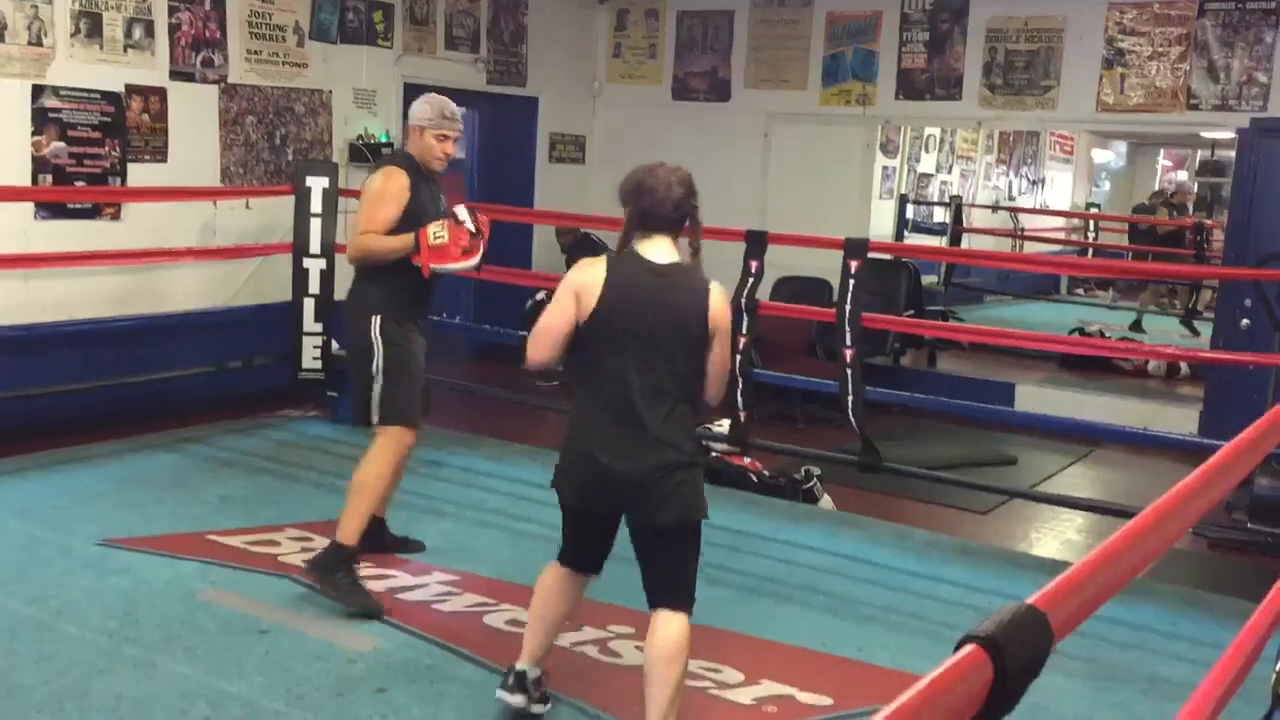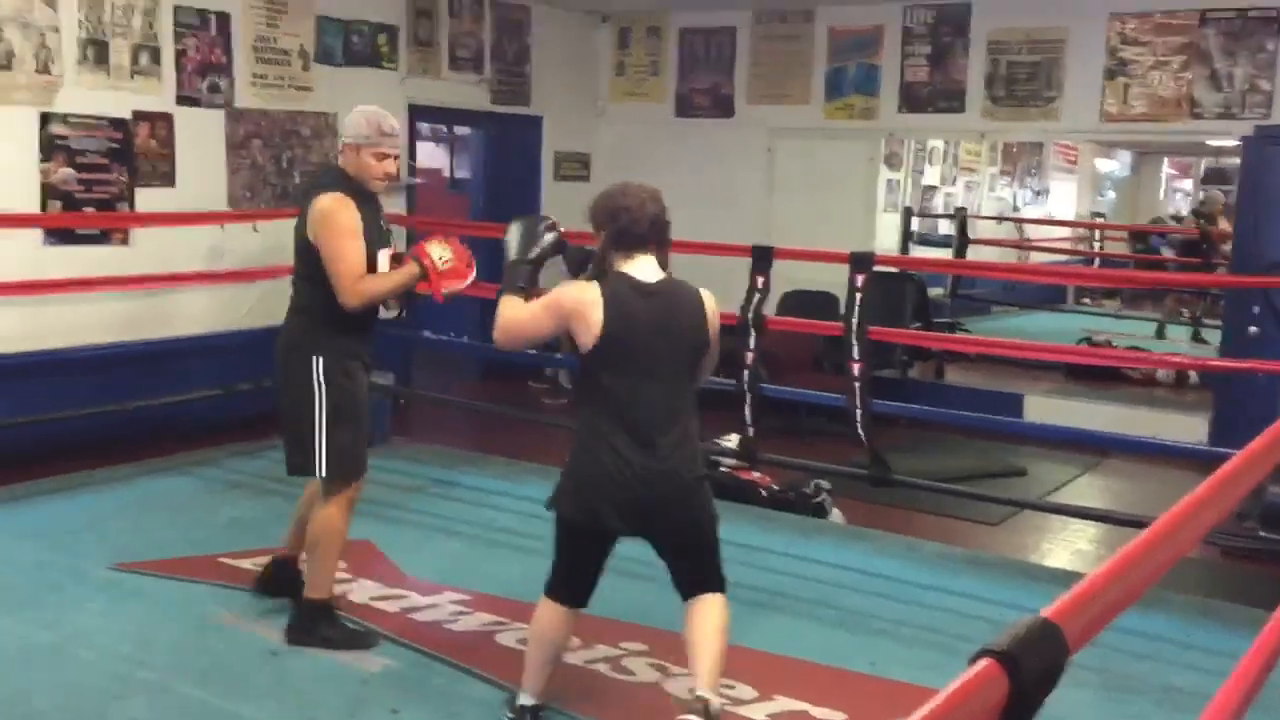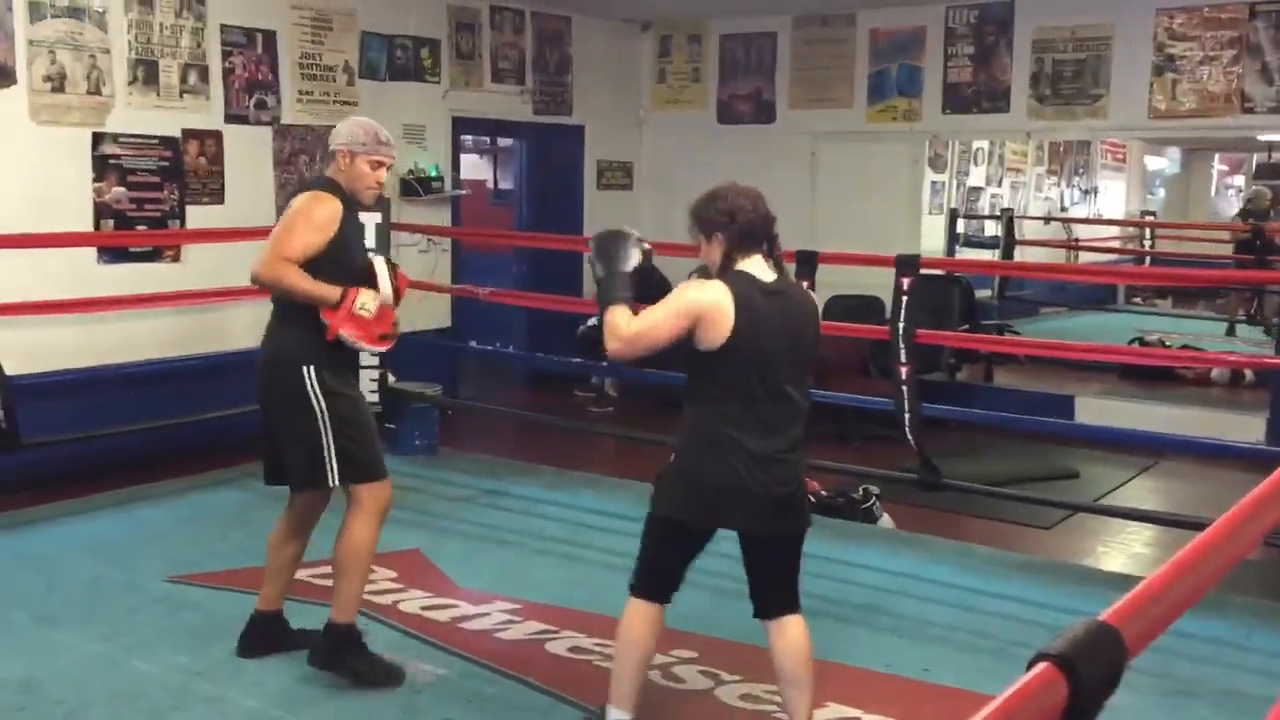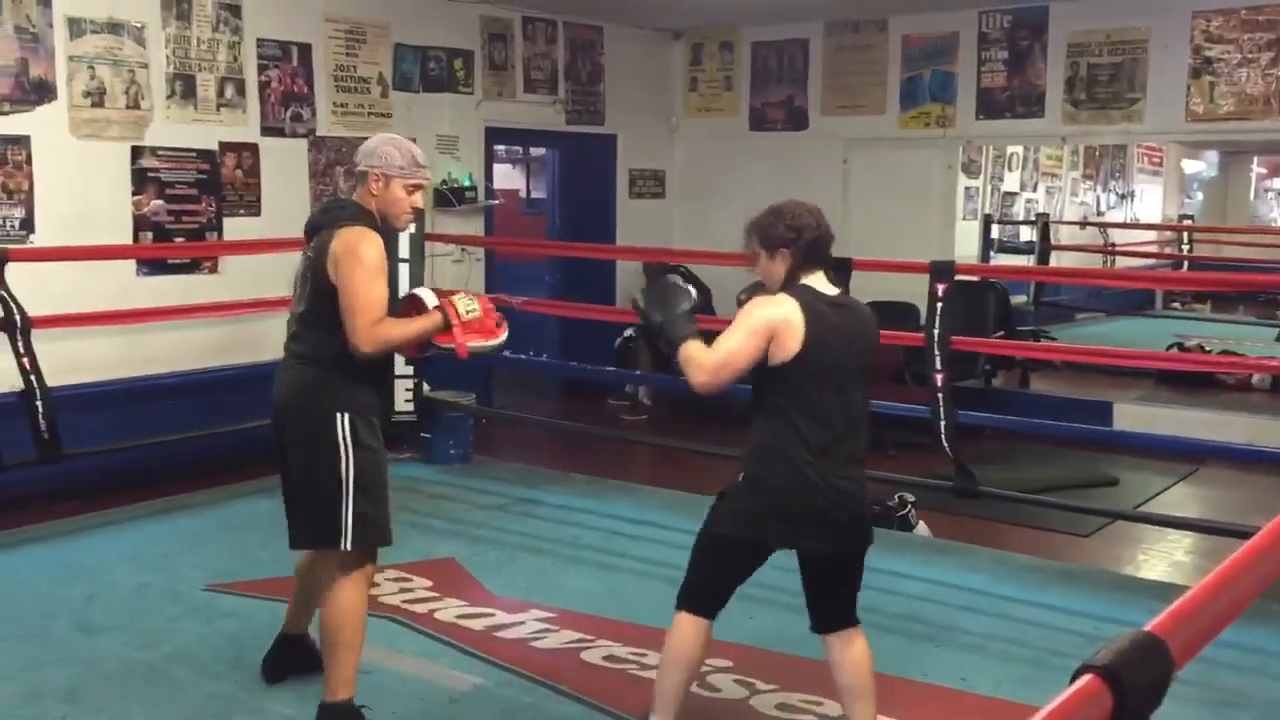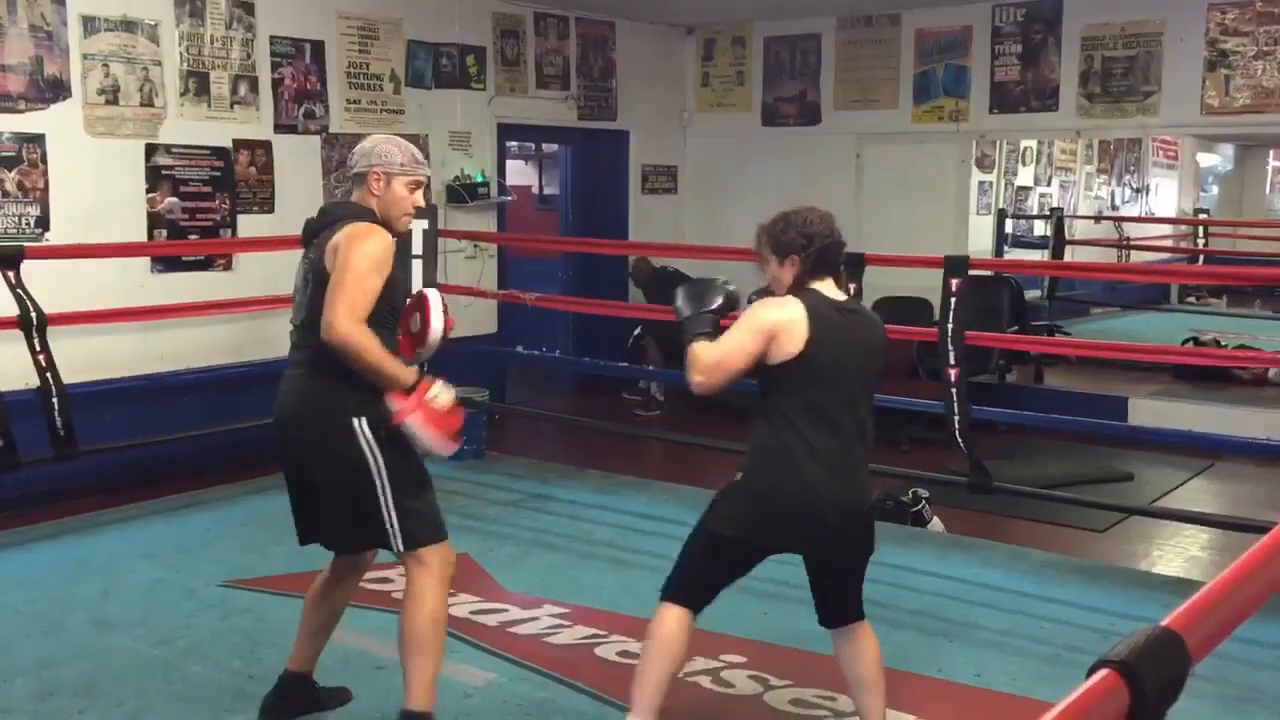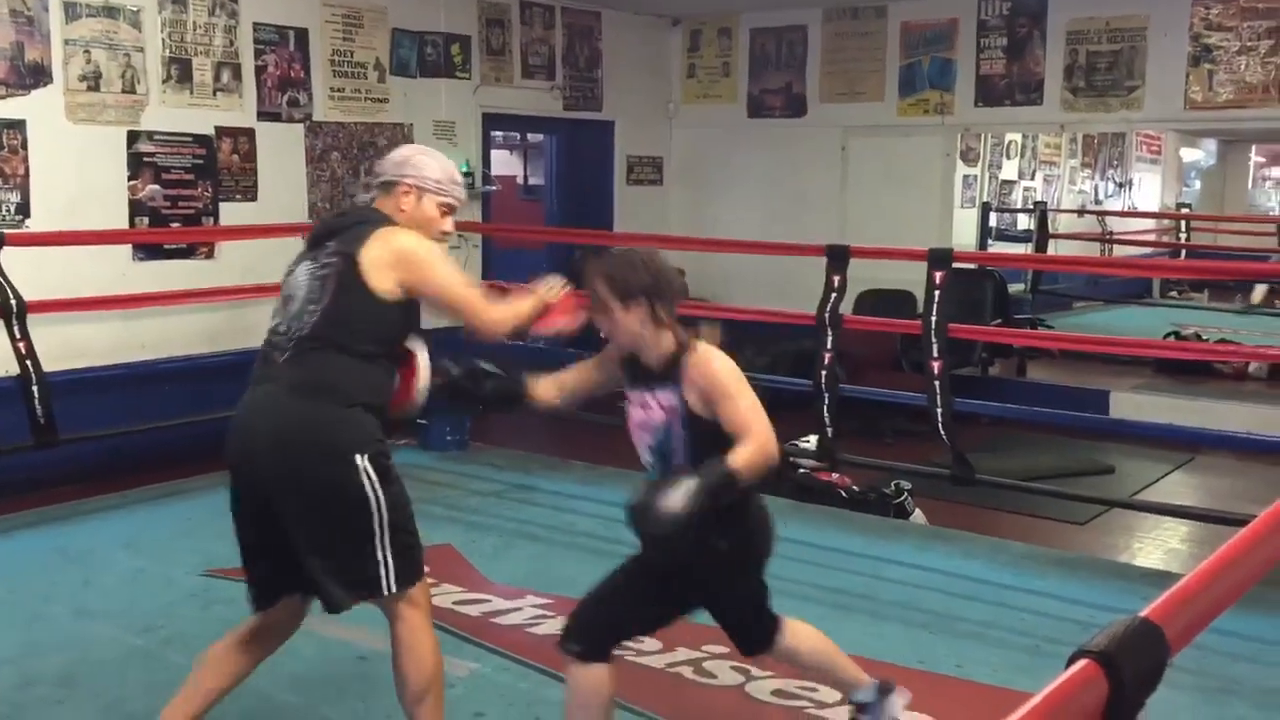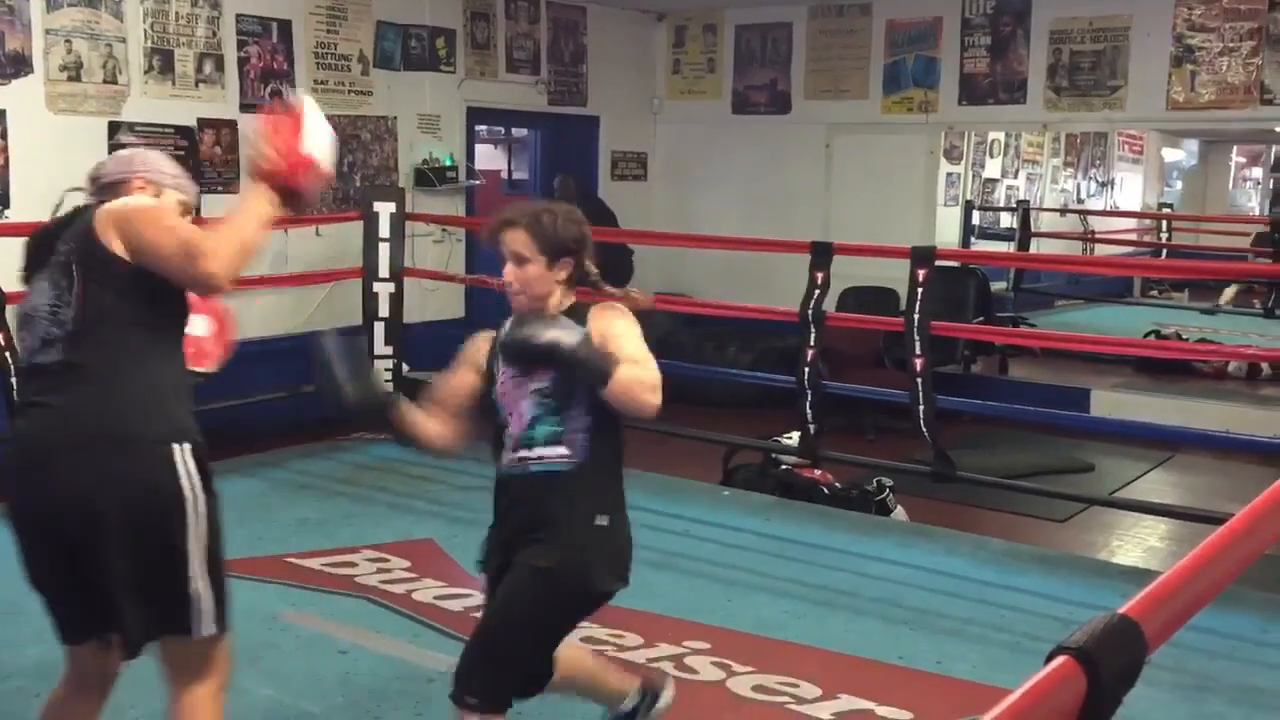
dt=0.5s
person 1, frame 1
left shoulder: (429, 184)
right shoulder: (393, 178)
right elbow: (358, 247)
right wrist: (418, 241)
left hip: (404, 319)
right hip: (379, 320)
left knee: (397, 430)
right knee: (396, 435)
left ankle: (372, 528)
right ankle: (335, 558)
person 1, frame 2
left shoulder: (360, 199)
right shoulder: (334, 205)
right elbow: (353, 293)
left wrist: (405, 266)
right wrist: (418, 267)
left hip: (338, 353)
right hip: (322, 355)
left knee: (338, 474)
right knee: (342, 484)
left ankle: (286, 568)
right ankle: (313, 614)
person 1, frame 3
left shoulder: (344, 212)
right shoulder: (320, 204)
right elbow: (268, 268)
left wrist: (373, 293)
right wrist: (341, 297)
left hip: (310, 369)
right hip: (309, 369)
left knee: (309, 498)
right knee: (371, 493)
left ankle: (265, 624)
right ankle: (339, 637)
person 1, frame 4
left shoulder: (336, 231)
right shoulder: (361, 240)
right elbow: (368, 338)
left wrist: (416, 325)
right wrist: (440, 317)
left hip: (310, 400)
right hip: (333, 408)
left knee: (330, 540)
right knee: (352, 558)
left ankle: (291, 643)
person 1, frame 5
left shoulder: (336, 233)
right shoulder: (369, 237)
right elbow: (340, 330)
left wrist: (404, 341)
right wrist: (410, 381)
left hip: (311, 411)
right hip: (344, 415)
left knee: (353, 556)
right knee: (431, 558)
person 1, frame 6
left shoulder: (328, 243)
right shoulder: (404, 248)
right elbow: (492, 321)
left wrist: (384, 370)
right wrist: (544, 297)
left hip: (260, 432)
right hip: (328, 444)
left knee: (273, 619)
right knee: (410, 602)
person 1, frame 7
left shoulder: (56, 250)
right shoulder: (126, 215)
right elbow: (212, 270)
right wrist: (272, 187)
right hip: (139, 458)
left knee: (92, 663)
right knee: (198, 663)
person 2, frame 1
left shoulder: (590, 275)
right shoulder: (708, 297)
left elbow: (538, 355)
right elbow: (712, 393)
left hip: (591, 460)
right hip: (666, 469)
left knee: (573, 563)
right knee: (671, 604)
left ankle: (523, 675)
person 2, frame 2
left shoulder: (580, 299)
right shoulder: (702, 306)
left elbow: (505, 333)
left wrist: (520, 264)
left hip: (599, 477)
right hip: (677, 479)
left knee: (564, 593)
right knee: (704, 590)
person 2, frame 3
left shoulder: (704, 297)
right shoulder: (805, 304)
left elbow: (620, 343)
left wrist: (613, 279)
left hip: (704, 474)
right hip: (779, 480)
left knee: (648, 591)
right knee: (781, 608)
person 2, frame 4
left shoulder: (773, 312)
right shoulder: (863, 319)
left elbow: (705, 375)
left wrist: (673, 320)
left hip: (768, 489)
right hip: (842, 496)
left knee: (696, 606)
right knee: (840, 623)
person 2, frame 5
left shoulder: (776, 313)
right shoulder: (871, 326)
left elbow: (703, 376)
left wrist: (698, 321)
left hip: (770, 490)
right hip: (846, 499)
left knee: (680, 598)
right knee: (847, 618)
person 2, frame 6
left shoulder: (702, 363)
right shoulder: (620, 360)
left elbow: (763, 448)
right elbow: (552, 390)
left wrist: (698, 490)
right wrist: (503, 386)
left hip: (716, 536)
right hip: (713, 531)
left knee: (584, 640)
right knee: (758, 632)
person 2, frame 7
left shoulder: (605, 319)
right shoulder: (491, 345)
left elbow: (646, 398)
right elbow: (441, 432)
left wrist: (579, 353)
right wrist: (377, 401)
left hip: (587, 535)
right hip: (519, 531)
right knee: (528, 665)
